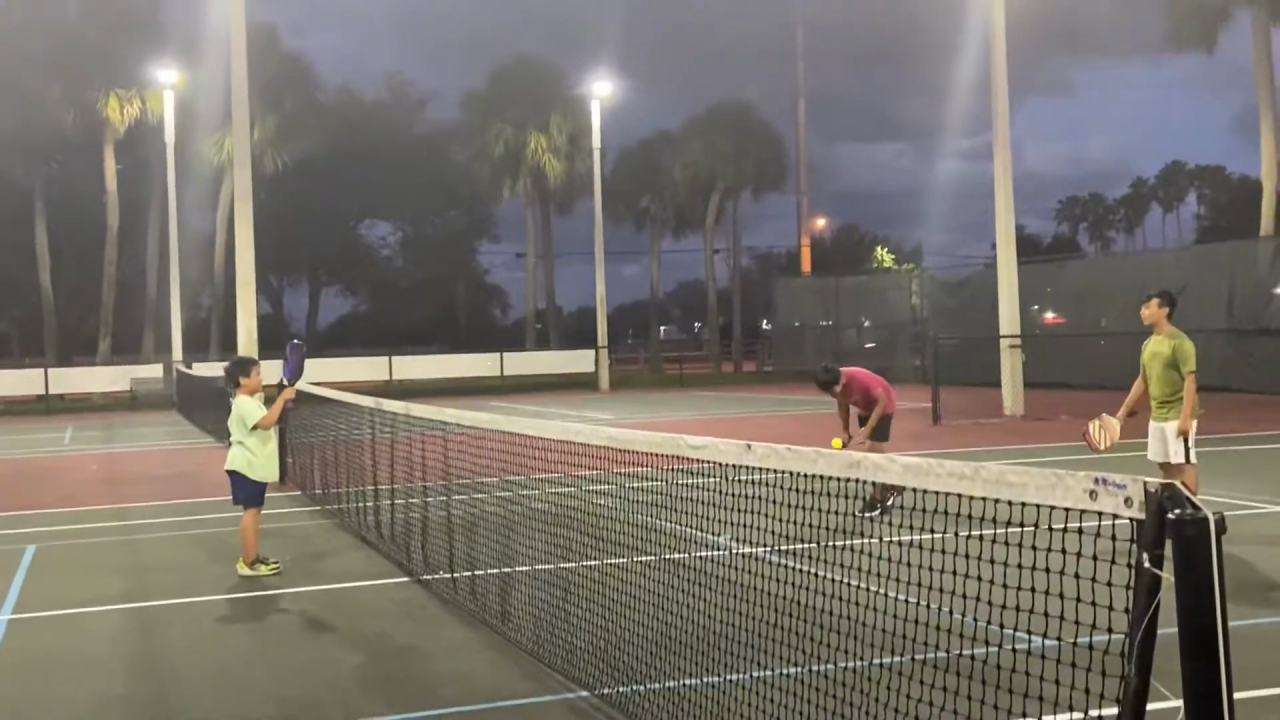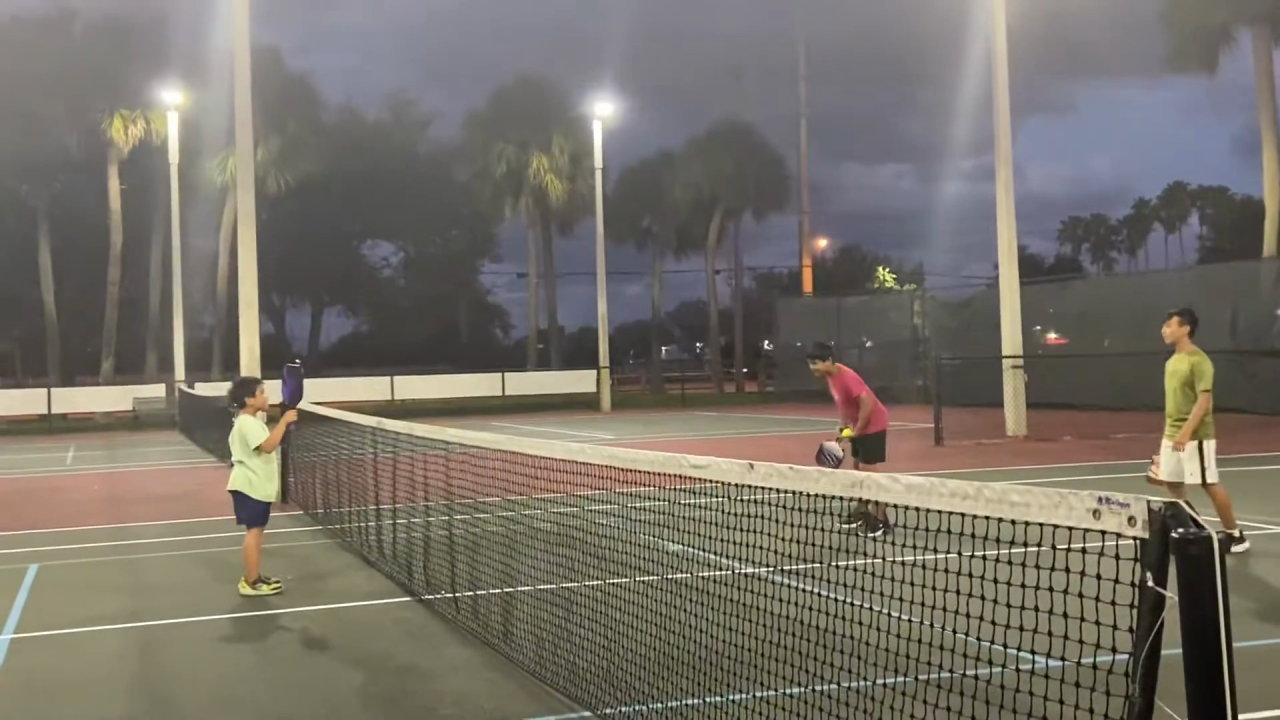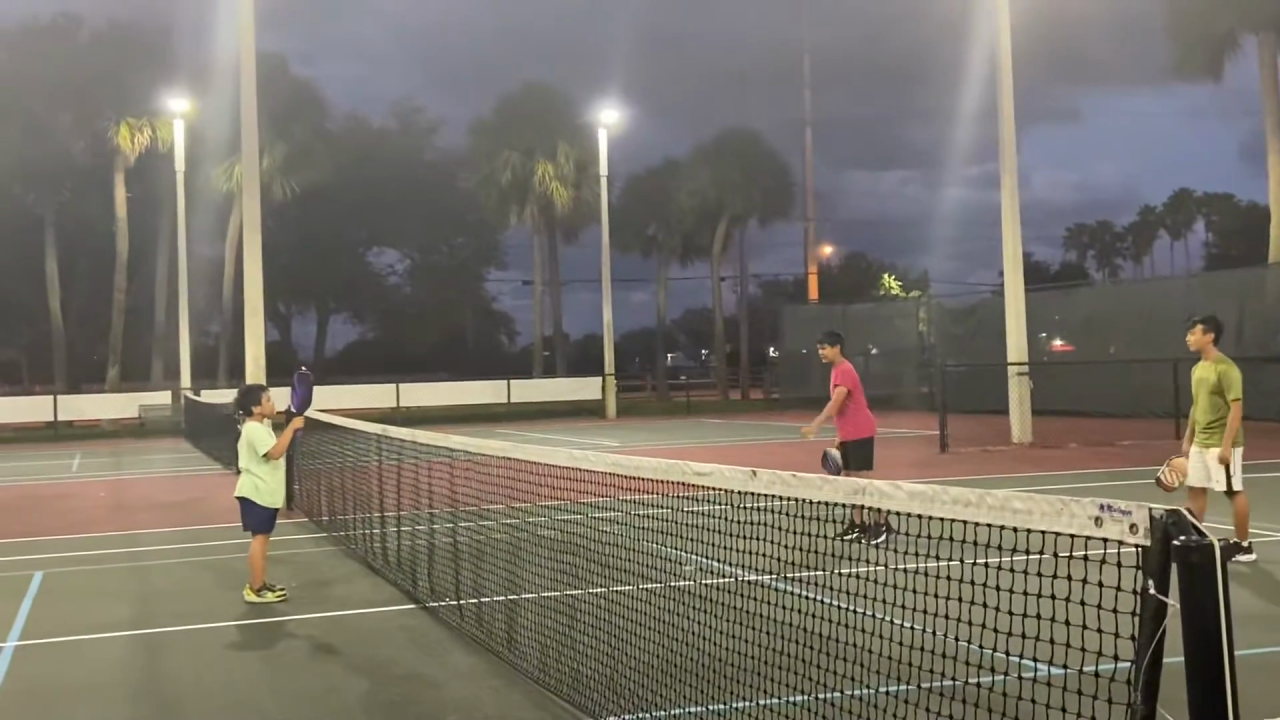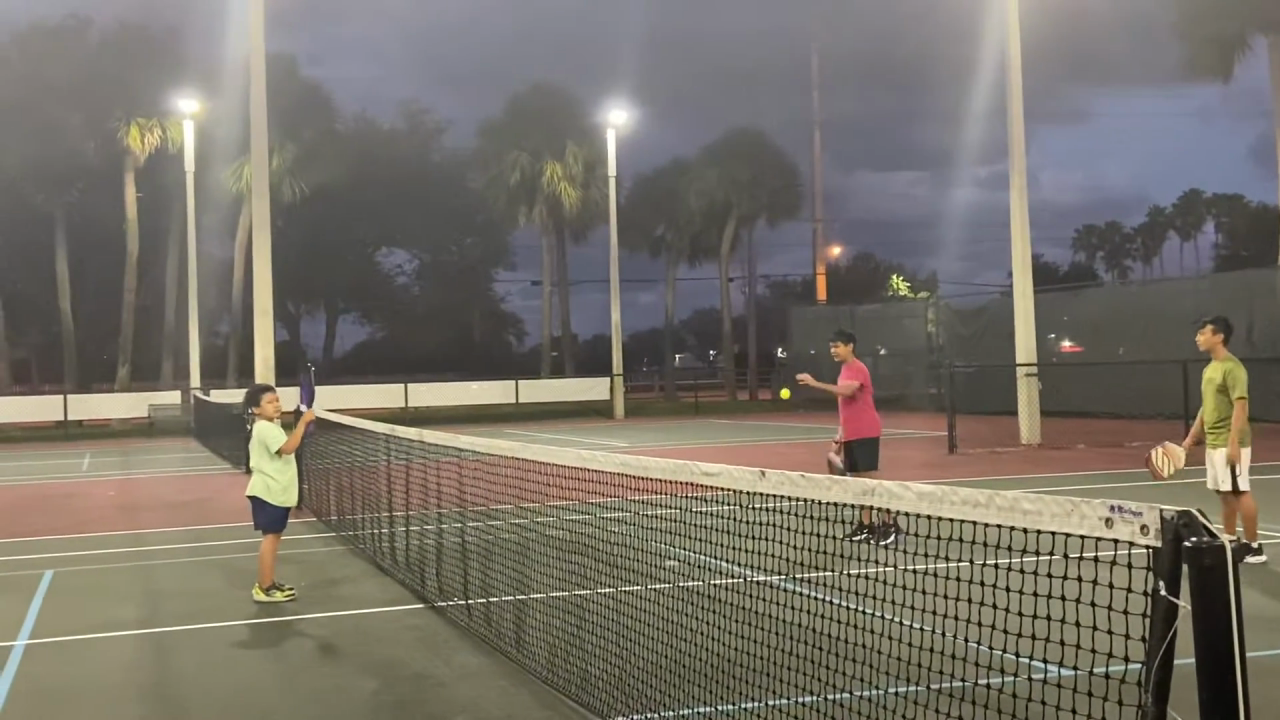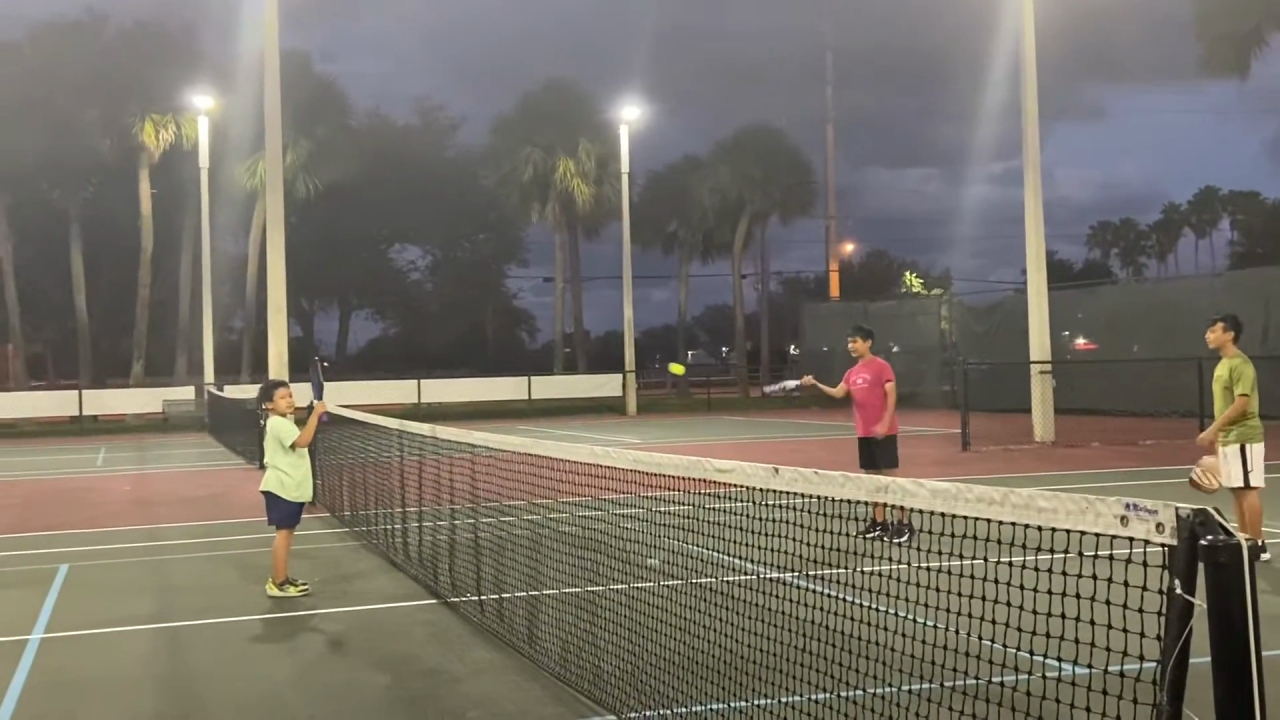
dt=0.4s
person 1, frame 1
left shoulder: (1180, 342)
right shoulder: (1148, 344)
left elbow: (1190, 380)
right elbow: (1142, 380)
left wrist: (1185, 416)
right wrist: (1124, 411)
left hip: (1178, 416)
right hip: (1157, 416)
left knee: (1183, 465)
right knee: (1166, 467)
person 1, frame 2
left shoulder: (1199, 360)
right shoulder: (1172, 361)
left elbow: (1204, 400)
left wrist: (1185, 431)
right wrist: (1169, 432)
left hip: (1196, 436)
right hip: (1172, 435)
left knee: (1210, 485)
right knee: (1172, 485)
left ankle: (1235, 535)
person 1, frame 3
left shoulder: (1226, 368)
right shoulder: (1197, 369)
left elbow: (1236, 408)
left wrist: (1227, 445)
right wrist: (1187, 439)
left hip: (1222, 444)
right hip: (1200, 442)
left knee: (1234, 492)
right knee: (1195, 489)
left ankle: (1243, 546)
person 1, frame 4
left shoulder: (1232, 367)
right shoulder: (1209, 369)
left elbow: (1240, 407)
left wrist: (1233, 443)
right wrist: (1191, 436)
left hip: (1229, 443)
right hip: (1213, 442)
left knee: (1240, 492)
right knee: (1224, 493)
left ankle: (1253, 547)
person 1, frame 5
left shoulder: (1240, 364)
right shoulder: (1222, 365)
left elbow: (1241, 403)
left wrist: (1211, 430)
right wrist: (1217, 435)
left hip: (1243, 437)
right hip: (1228, 437)
left knee: (1248, 489)
right knee: (1237, 490)
left ankle: (1258, 545)
person 2, frame 1
left shoulder: (250, 402)
right shoulder: (244, 403)
left elbow: (265, 422)
right elbow: (266, 423)
right wrist: (282, 398)
left hip: (253, 465)
right hip: (247, 466)
left knee: (254, 511)
right knee: (251, 511)
left ankle: (252, 557)
right ankle: (249, 562)
person 2, frame 2
left shoulder: (251, 421)
right shoulder: (247, 423)
left elbow: (267, 444)
right elbow: (268, 446)
right wrist: (284, 422)
left hip: (257, 485)
right hip: (250, 486)
left knee: (257, 530)
right knee: (254, 530)
left ankle: (253, 576)
right ankle: (250, 582)
person 2, frame 3
left shoulder: (258, 427)
right shoulder: (255, 429)
left elbow: (273, 452)
right elbow: (275, 453)
right wrist: (291, 428)
left hip: (263, 492)
right hip: (257, 493)
left knee: (262, 537)
right knee: (260, 537)
left ankle: (258, 584)
right ankle: (256, 589)
person 2, frame 4
left shoulder: (269, 426)
right shoulder: (265, 428)
left elbow: (285, 449)
right elbow: (288, 448)
right wrist: (302, 422)
left hip: (275, 492)
right hip: (268, 492)
left knee: (273, 537)
right knee: (270, 537)
left ankle: (267, 583)
right ankle: (265, 588)
person 2, frame 5
left shoulder: (283, 422)
right shoulder: (278, 423)
left elbow: (298, 443)
right elbow: (302, 441)
right wrist: (315, 415)
left hip: (290, 487)
right hip: (282, 488)
left knee: (287, 532)
right knee: (284, 532)
left ankle: (280, 578)
right ankle: (278, 583)
person 3, frame 1
left shoulder: (861, 378)
right shoulder: (833, 386)
left elbow: (882, 400)
right elbow: (842, 406)
left wrist: (868, 429)
right wrist: (846, 431)
left hip: (882, 405)
right hip: (864, 408)
left knee: (873, 449)
right knee: (871, 450)
left ankle: (877, 499)
right ankle: (890, 487)
person 3, frame 2
left shoulder: (847, 378)
right shoulder: (829, 375)
left elbow: (867, 404)
left wrist: (856, 431)
right wrist: (844, 425)
left hip: (873, 424)
right hip: (858, 426)
left knee: (868, 471)
right knee: (857, 469)
left ankle: (881, 520)
right ankle: (861, 512)
person 3, frame 3
left shoulder: (845, 370)
right shoulder: (836, 369)
left elbow: (836, 402)
left wrist: (814, 425)
right wrist: (840, 436)
left hip: (860, 433)
right hip: (848, 434)
right knee: (850, 478)
left ankle: (882, 524)
right ankle: (858, 525)
person 3, frame 4
left shoulder: (858, 369)
right shoulder: (844, 371)
left elbow: (847, 391)
left wrist: (814, 383)
right wrist: (840, 436)
left hip: (866, 434)
right hip: (851, 435)
left knee: (870, 479)
right knee: (857, 480)
left ankle: (890, 524)
right ankle: (866, 525)
person 3, frame 5
left shoulder: (882, 366)
right shoulder: (852, 373)
left elbow: (892, 396)
right elbow: (838, 393)
left wrist: (885, 422)
right wrist: (816, 384)
left hip: (883, 432)
right hip: (864, 433)
left knee: (890, 476)
right knee: (872, 477)
left ankle: (904, 524)
right ankle: (879, 523)
